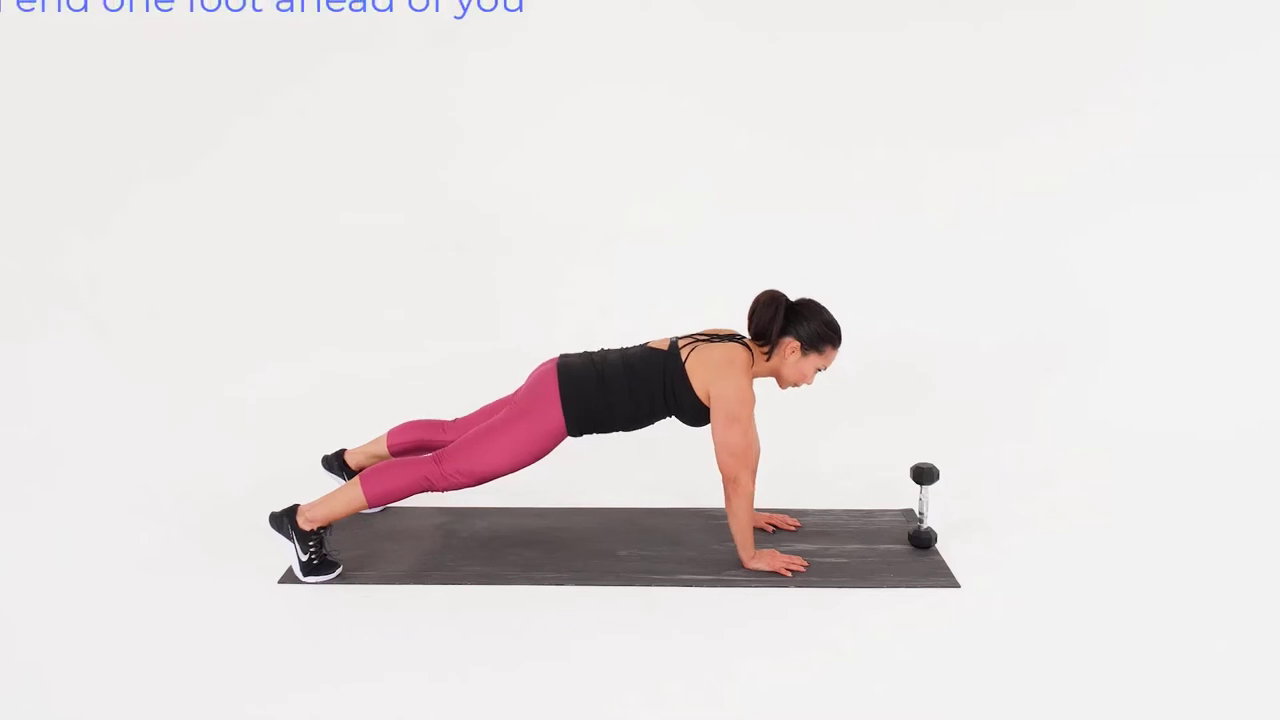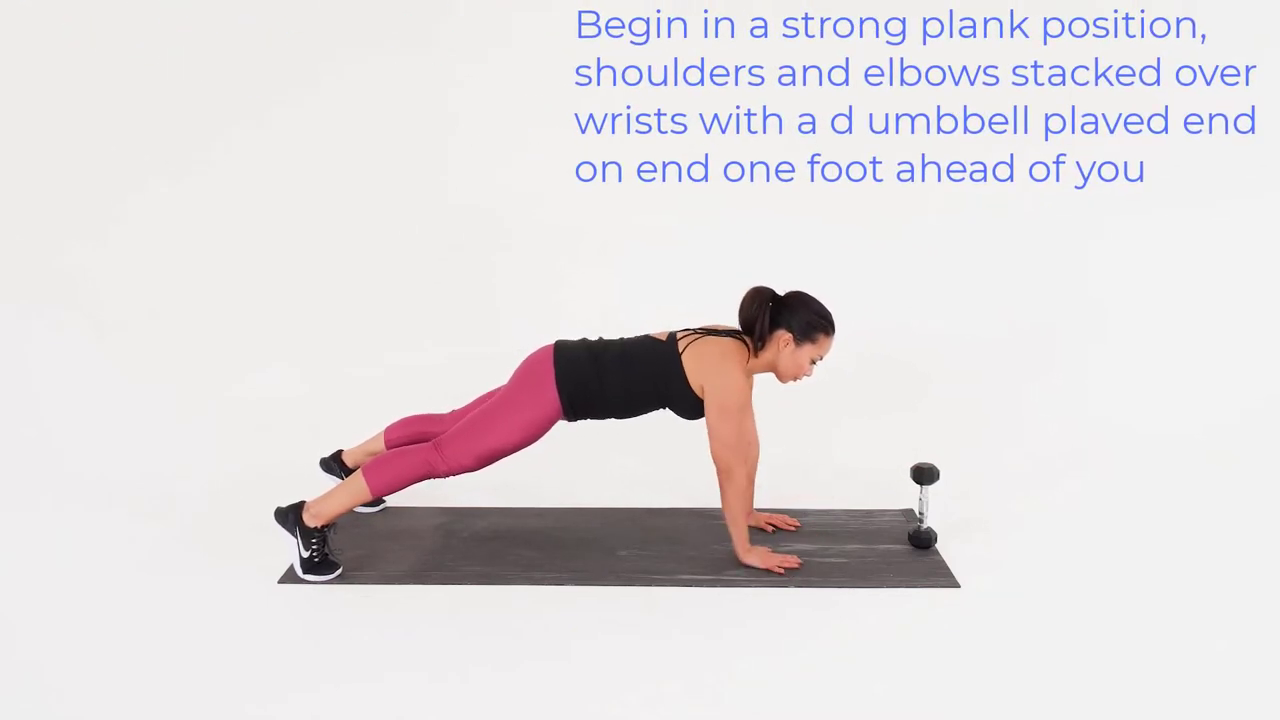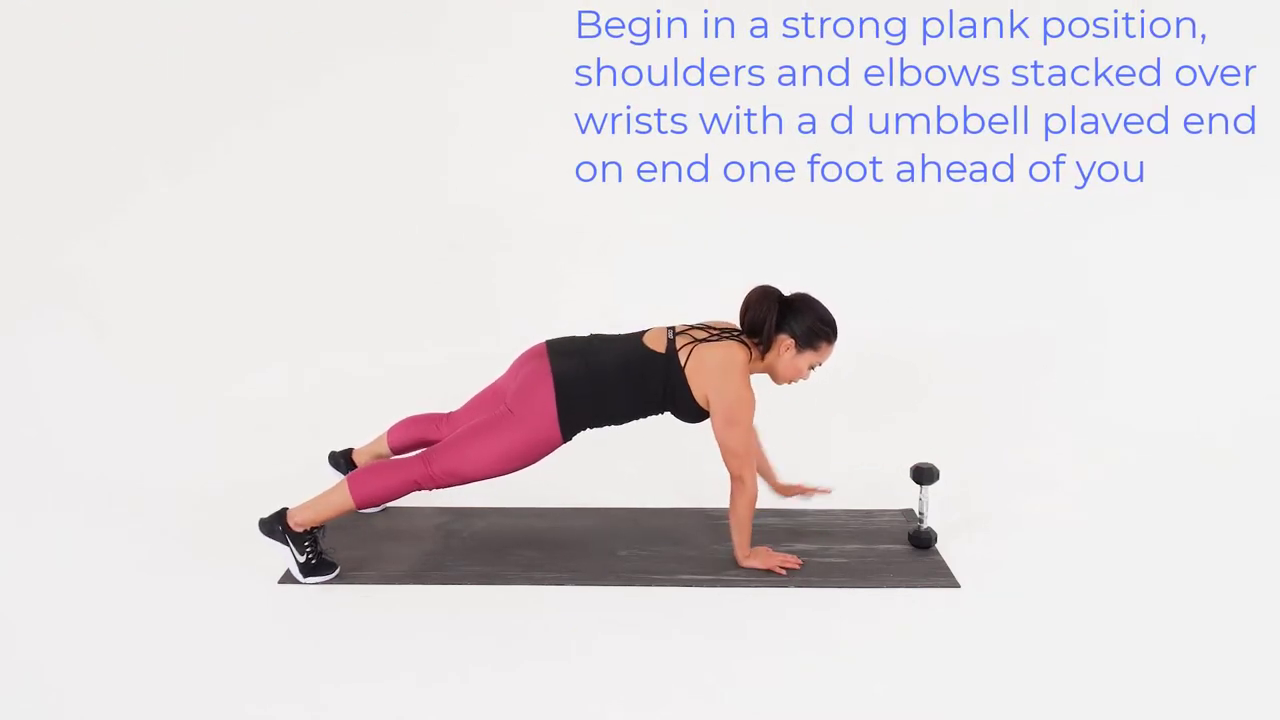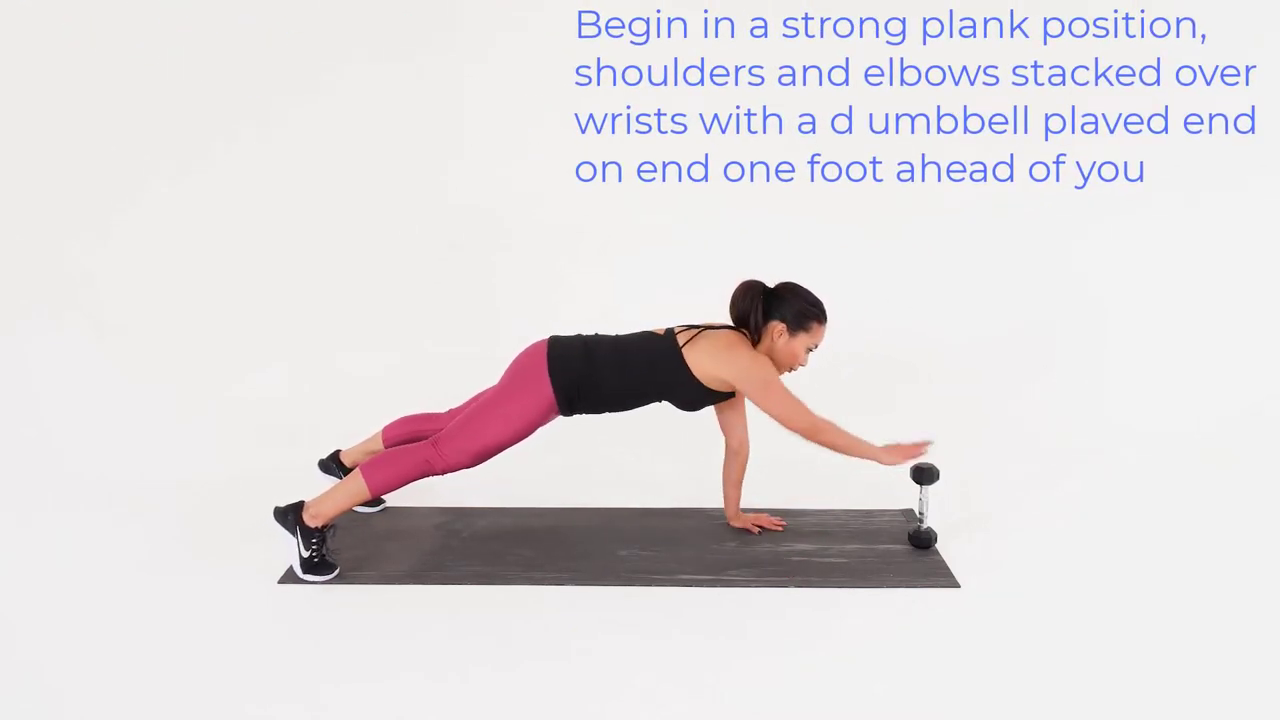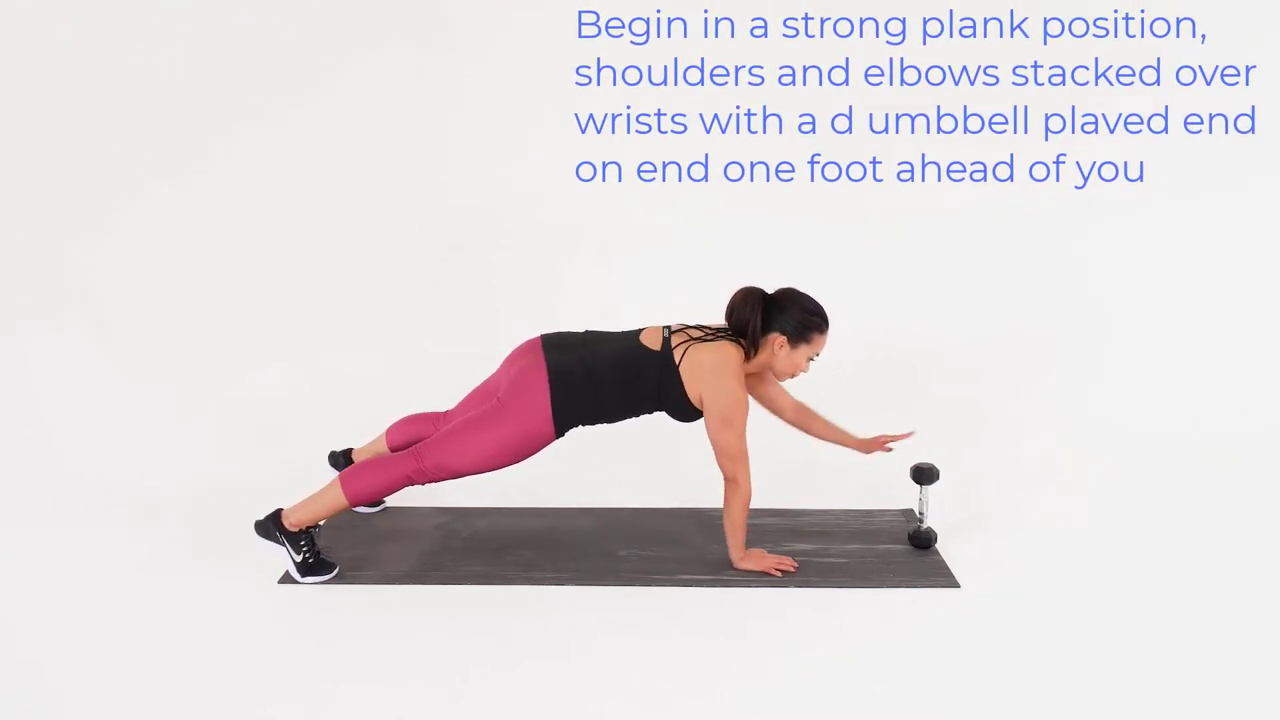
dt=1s
person 1, frame 1
left shoulder: (736, 350)
right shoulder: (735, 376)
left elbow: (747, 446)
right elbow: (735, 474)
left wrist: (750, 512)
right wrist: (750, 555)
left hip: (561, 384)
right hip: (561, 403)
left knee: (456, 433)
right knee: (446, 468)
left ankle: (351, 460)
right ankle: (305, 519)
person 1, frame 2
left shoulder: (734, 349)
right shoulder: (730, 371)
left elbow: (747, 443)
right elbow: (731, 468)
left wrist: (747, 510)
right wrist: (744, 548)
left hip: (558, 370)
right hip: (556, 383)
left knee: (453, 425)
right knee: (443, 455)
left ankle: (347, 459)
right ankle: (309, 516)
person 1, frame 3
left shoulder: (727, 341)
right shoulder: (733, 378)
left elbow: (741, 432)
right elbow: (741, 476)
left wrist: (780, 484)
right wrist: (745, 551)
left hip: (546, 366)
right hip: (552, 405)
left knee: (452, 427)
right knee: (436, 467)
left ankle: (355, 458)
right ankle: (294, 522)
person 1, frame 4
left shoulder: (734, 351)
right shoulder: (737, 357)
left elbow: (735, 437)
right elbow: (803, 424)
left wrist: (736, 510)
right wrist: (877, 453)
left hip: (561, 372)
right hip: (549, 375)
left knee: (450, 425)
right knee: (444, 450)
left ankle: (349, 460)
right ankle: (309, 516)
person 1, frame 5
left shoulder: (733, 346)
right shoulder: (726, 379)
left elbow: (788, 406)
right elbow: (736, 478)
left wrist: (859, 442)
right wrist: (739, 553)
left hip: (541, 360)
right hip: (545, 401)
left knee: (444, 426)
right knee: (428, 461)
left ankle: (355, 459)
right ankle: (290, 521)
